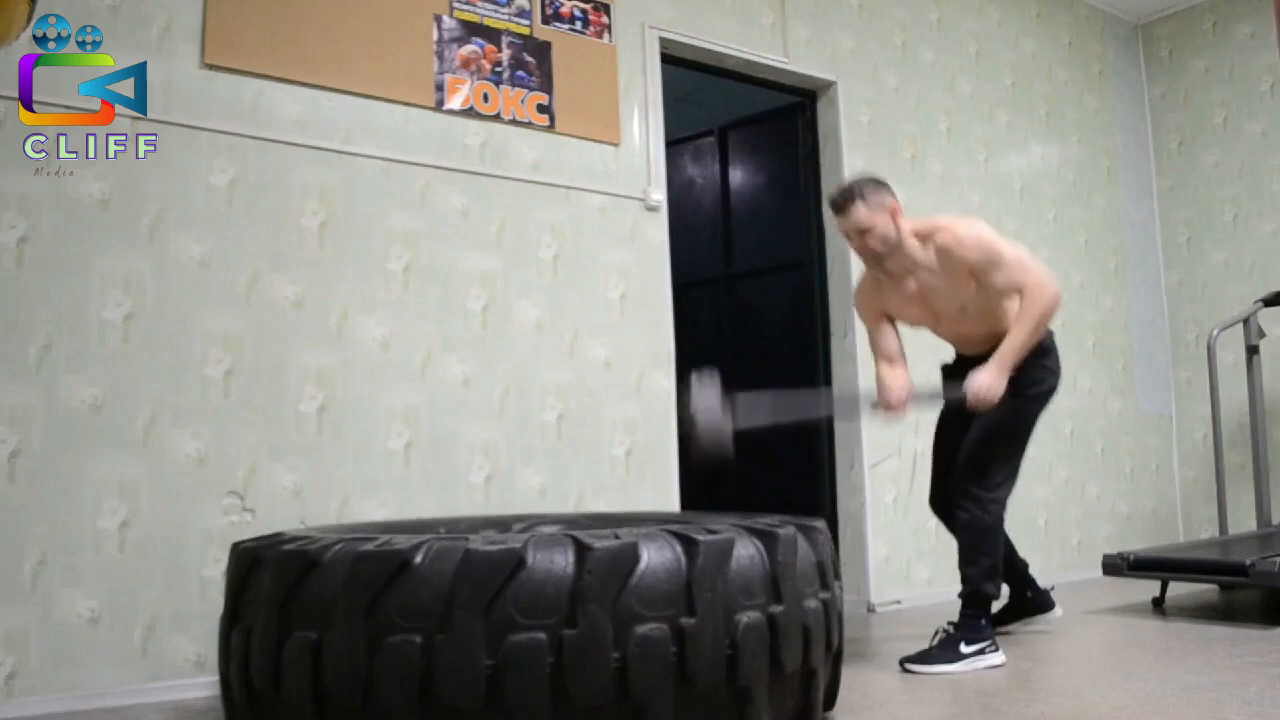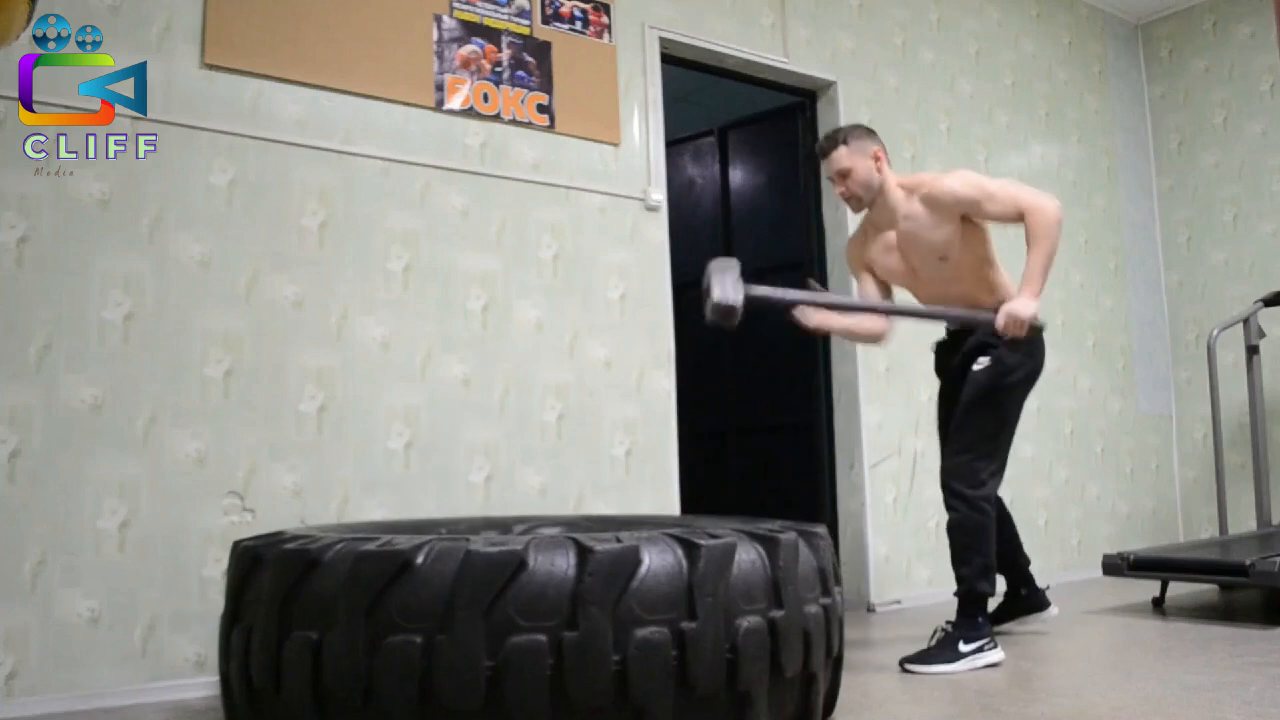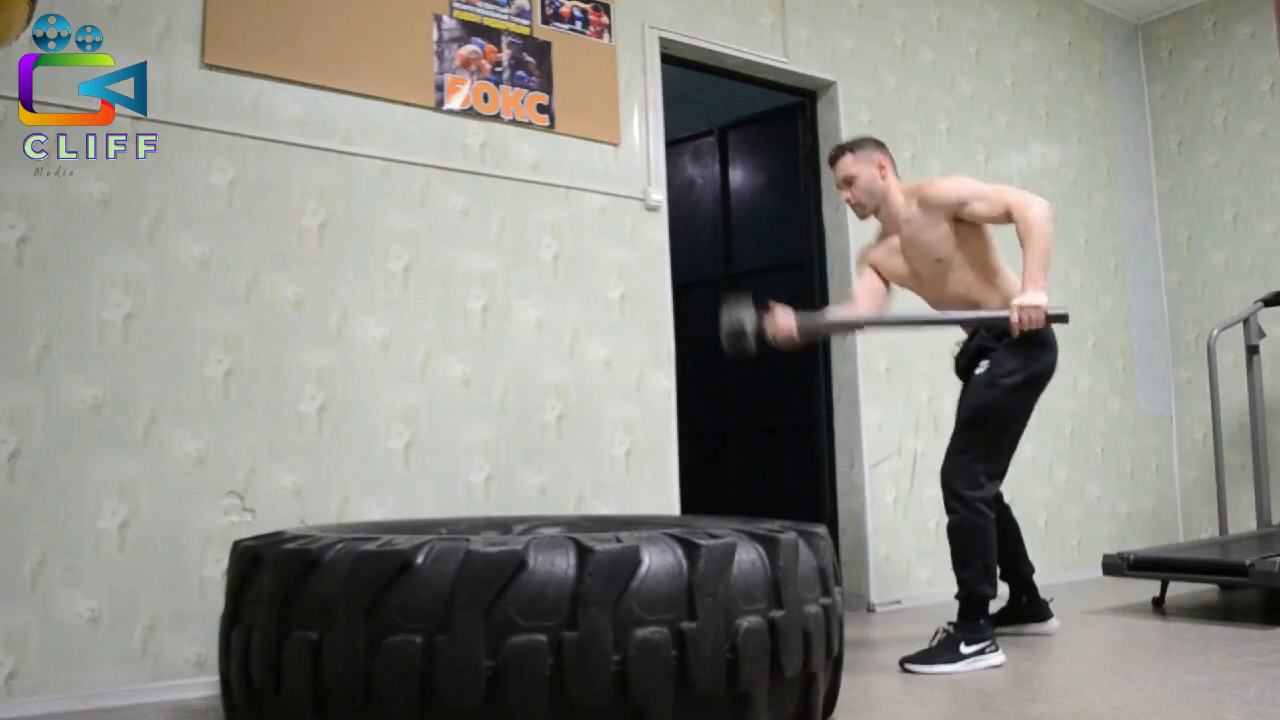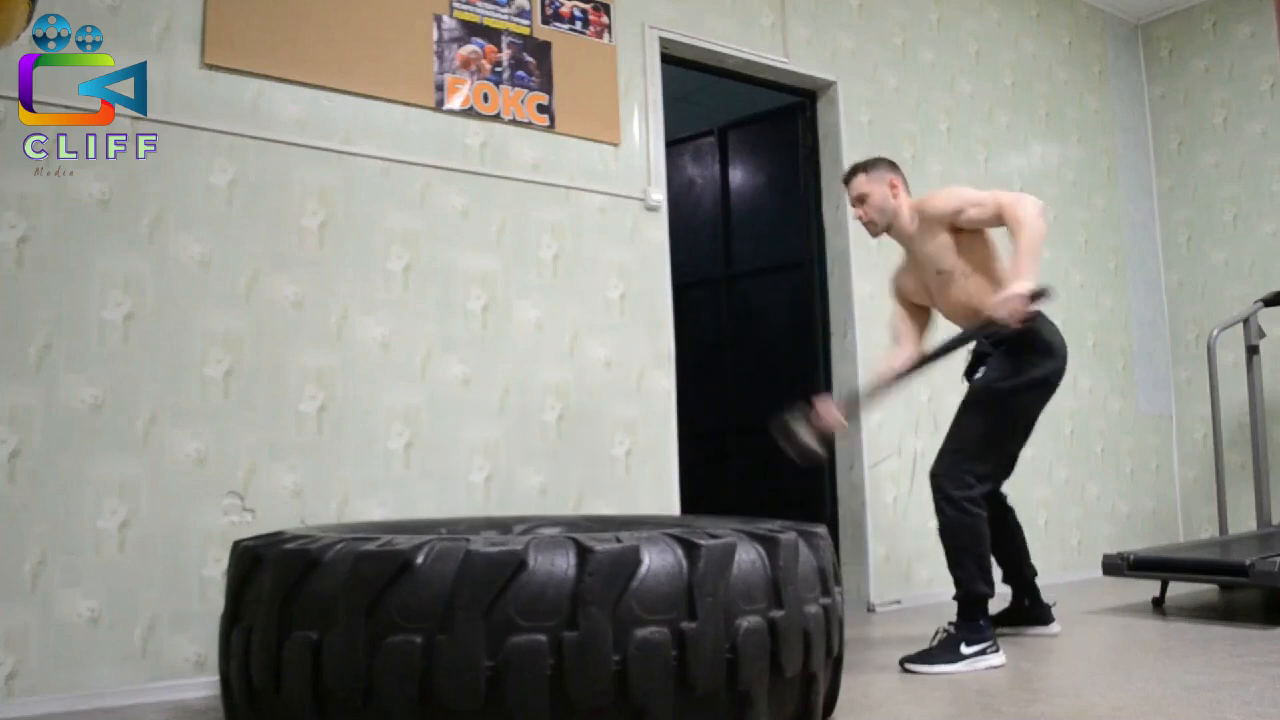
dt=0.2s
person 1, frame 1
left shoulder: (957, 239)
right shoulder: (871, 293)
left elbow: (1045, 288)
right elbow: (891, 362)
left wrist: (999, 367)
right wrist: (893, 388)
left hip: (1025, 362)
right hip: (969, 369)
left knee: (978, 485)
right knee: (947, 498)
left ankle: (974, 634)
right ankle: (1028, 595)
person 1, frame 2
left shoulder: (942, 192)
right shoulder: (862, 248)
left elbow: (1044, 208)
right elbow: (877, 325)
left wrist: (1028, 296)
right wrist: (828, 321)
left hip: (1007, 340)
right hip: (960, 348)
left knee: (966, 478)
right knee: (965, 479)
left ankle: (972, 632)
right ankle: (1024, 592)
person 1, frame 3
left shoulder: (939, 197)
right shoulder: (876, 257)
left elbow: (1031, 207)
right elbow: (859, 313)
left wrist: (1034, 288)
right wrist: (799, 327)
left hip: (1017, 342)
right hip: (983, 349)
left knee: (964, 480)
right knee: (975, 483)
left ankle: (973, 633)
right ankle: (1027, 602)
person 1, frame 4
left shoulder: (939, 208)
right shoulder: (906, 279)
left elbow: (1023, 206)
right elbow: (904, 350)
left wrist: (1019, 281)
left hip: (1024, 347)
right hip: (1010, 354)
left knee: (955, 480)
right knee: (980, 485)
left ankle: (974, 635)
right ankle: (1029, 604)
